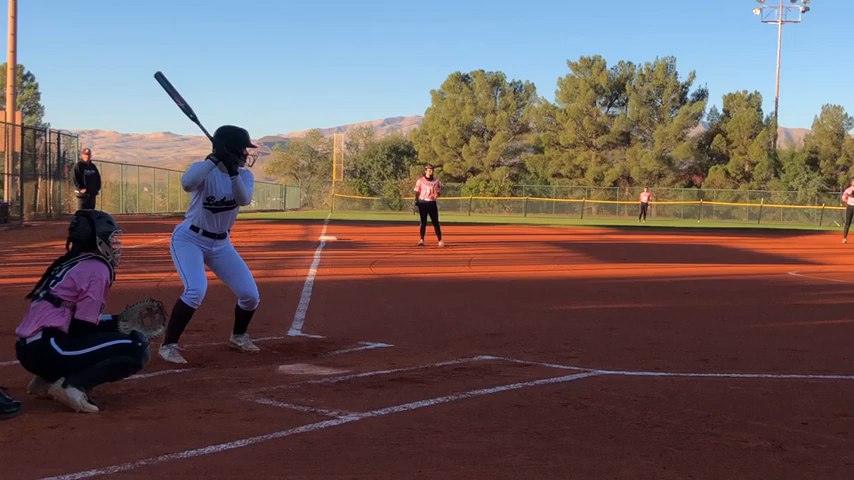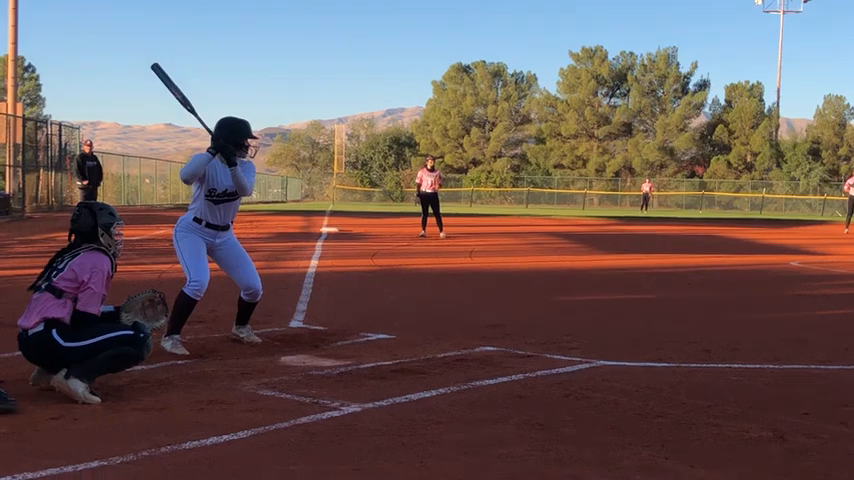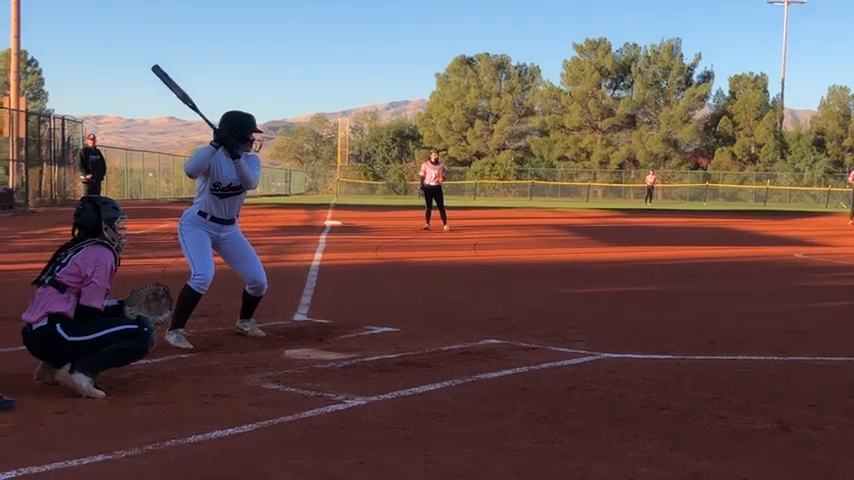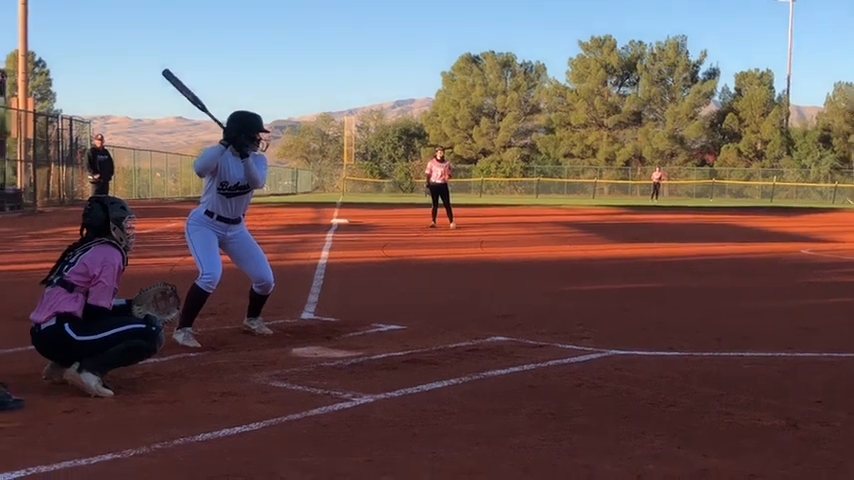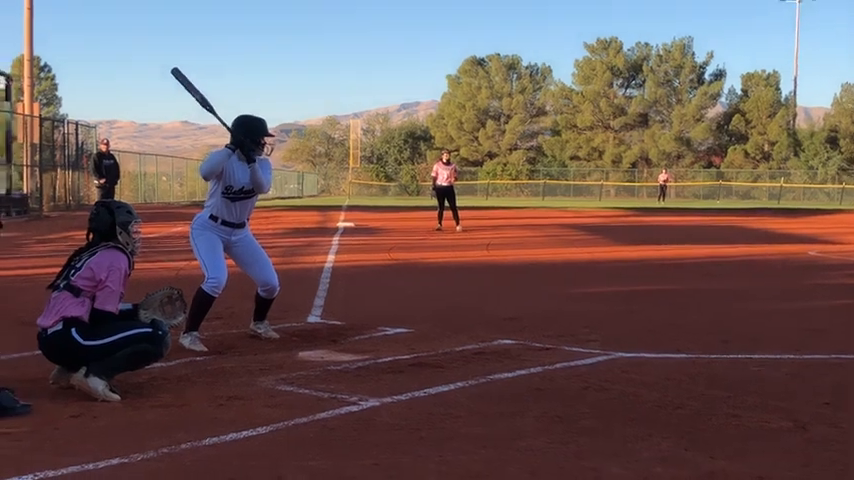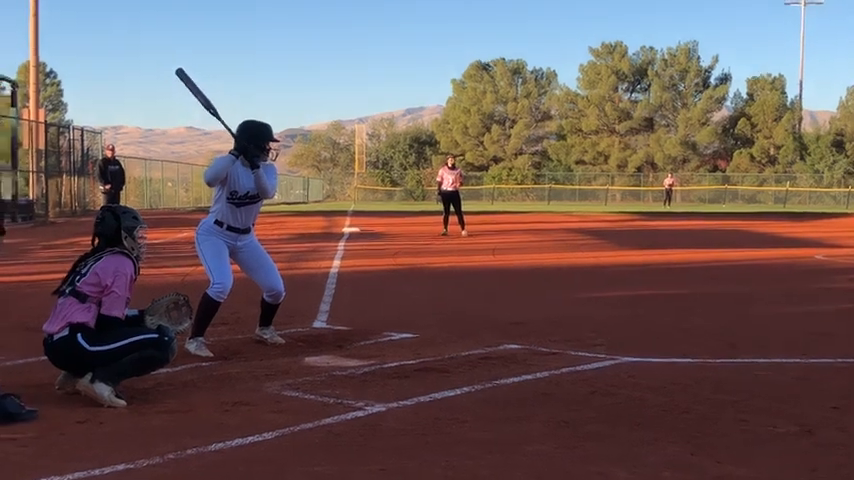
dt=0.2s
person 1, frame 1
left shoulder: (245, 175)
right shoulder: (203, 168)
left elbow: (244, 200)
right elbow: (187, 184)
left wrist: (234, 172)
right wrist: (215, 159)
left hip: (221, 242)
right hip: (189, 238)
left knee: (250, 294)
right knee: (196, 291)
left ankle: (238, 336)
right ankle: (168, 345)
person 1, frame 2
left shoulder: (247, 166)
right shoulder: (206, 162)
left elbow: (245, 190)
right elbow: (186, 177)
left wrist: (232, 163)
right wrist: (212, 151)
left hip: (224, 235)
right hip: (192, 230)
left knee: (253, 286)
right knee: (198, 282)
left ankle: (241, 327)
right ankle: (171, 336)
person 1, frame 3
left shoulder: (252, 160)
right shoulder: (210, 155)
left elbow: (250, 183)
right elbow: (190, 171)
left wrist: (235, 156)
right wrist: (215, 145)
left hip: (230, 229)
right hip: (197, 224)
left knee: (259, 280)
right knee: (203, 276)
left ankle: (245, 321)
right ankle: (175, 330)
person 1, frame 4
left shoulder: (258, 159)
right shoulder: (217, 155)
left elbow: (257, 183)
right elbow: (200, 170)
left wrist: (244, 156)
right wrist: (225, 143)
left hip: (236, 227)
right hip: (204, 223)
left knee: (265, 278)
right knee: (211, 275)
left ankle: (252, 319)
right ankle: (183, 329)
person 1, frame 5
left shoulder: (263, 163)
right shoulder: (222, 158)
left elbow: (262, 188)
right elbow: (206, 173)
left wrist: (251, 160)
right wrist: (232, 147)
left hip: (240, 232)
right hip: (208, 228)
left knee: (271, 283)
right knee: (216, 279)
left ankle: (258, 323)
right ankle: (189, 333)
person 1, frame 6
left shoulder: (268, 168)
right shoulder: (227, 164)
left elbow: (267, 193)
right elbow: (209, 179)
left wrist: (254, 166)
right wrist: (235, 153)
left hip: (245, 237)
right hip: (213, 233)
left knee: (276, 288)
right knee: (222, 284)
left ankle: (264, 328)
right ankle: (195, 338)
person 2, frame 1
left shoulder: (71, 262)
right shoulder: (98, 268)
right elbow: (82, 328)
left wrist: (119, 321)
left hip: (29, 347)
right hip: (47, 349)
left knee: (108, 334)
right knee: (138, 348)
left ankle: (48, 379)
right ankle: (73, 384)
person 2, frame 2
left shoulder: (72, 254)
right shoulder: (99, 260)
right elbow: (83, 319)
left wrist: (121, 312)
left hip: (32, 339)
right hip: (49, 340)
right knee: (139, 339)
left ankle: (50, 370)
right ankle: (75, 376)
person 2, frame 3
left shoulder: (75, 249)
right shoulder: (102, 254)
right elbow: (86, 314)
left wrist: (124, 306)
left hip: (36, 334)
right hip: (53, 334)
right knee: (143, 333)
left ankle: (55, 365)
right ankle: (80, 370)
person 2, frame 4
left shoulder: (84, 248)
right shoulder: (110, 253)
right elbow: (94, 312)
left wrist: (132, 305)
left hip: (44, 333)
right hip: (61, 334)
right knee: (152, 332)
left ankle: (63, 364)
right ankle: (88, 369)
person 2, frame 5
left shoulder: (91, 253)
right shoulder: (116, 258)
right elbow: (101, 317)
left wrist: (138, 310)
left hip: (51, 338)
right hip: (68, 339)
left knee: (126, 325)
right knee: (158, 336)
left ankle: (71, 369)
right ankle: (95, 374)
person 2, frame 6
left shoulder: (95, 258)
right shoulder: (122, 263)
right elbow: (107, 322)
left wrist: (143, 316)
left hip: (57, 343)
right hip: (73, 344)
left knee: (131, 330)
right knee: (164, 341)
left ankle: (76, 374)
right ankle: (101, 379)
